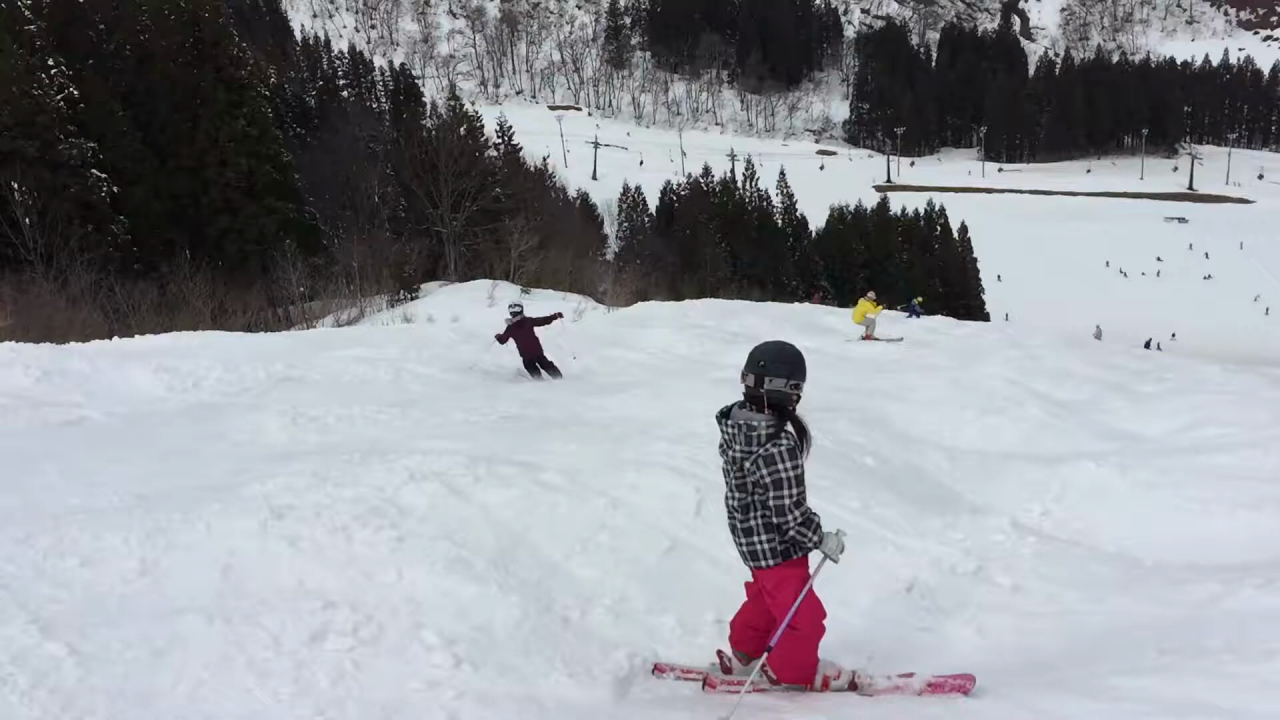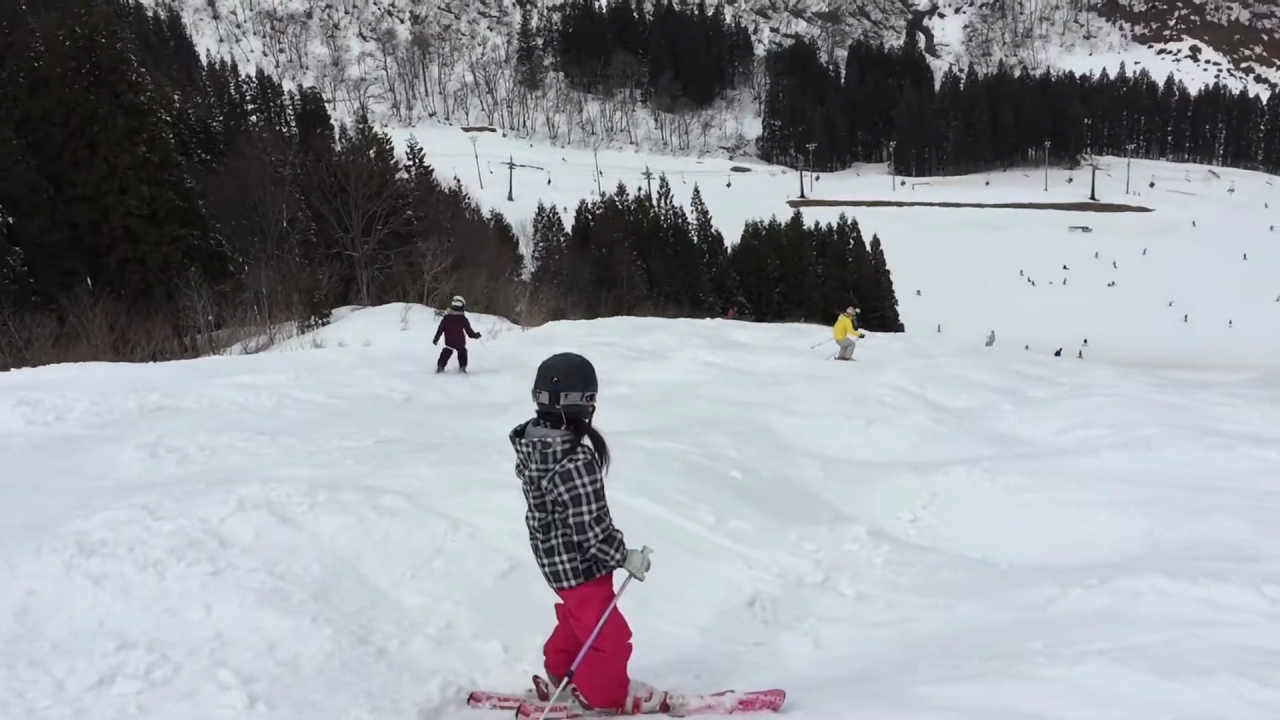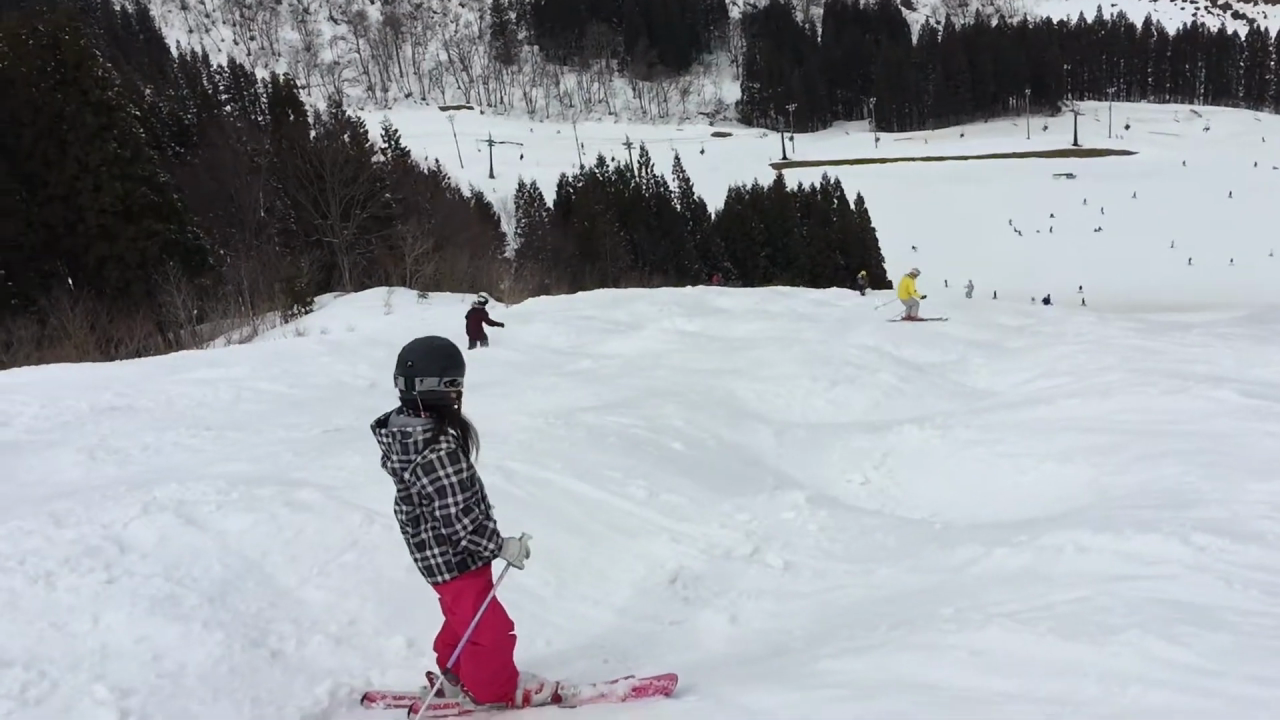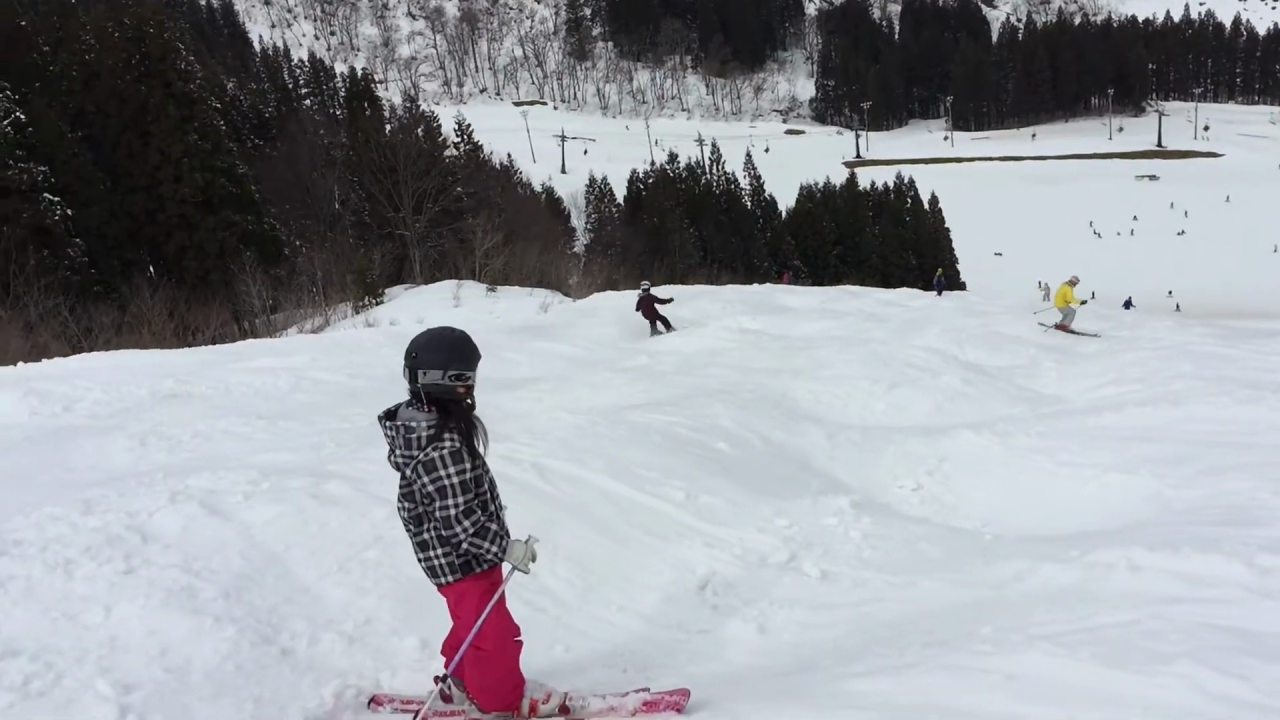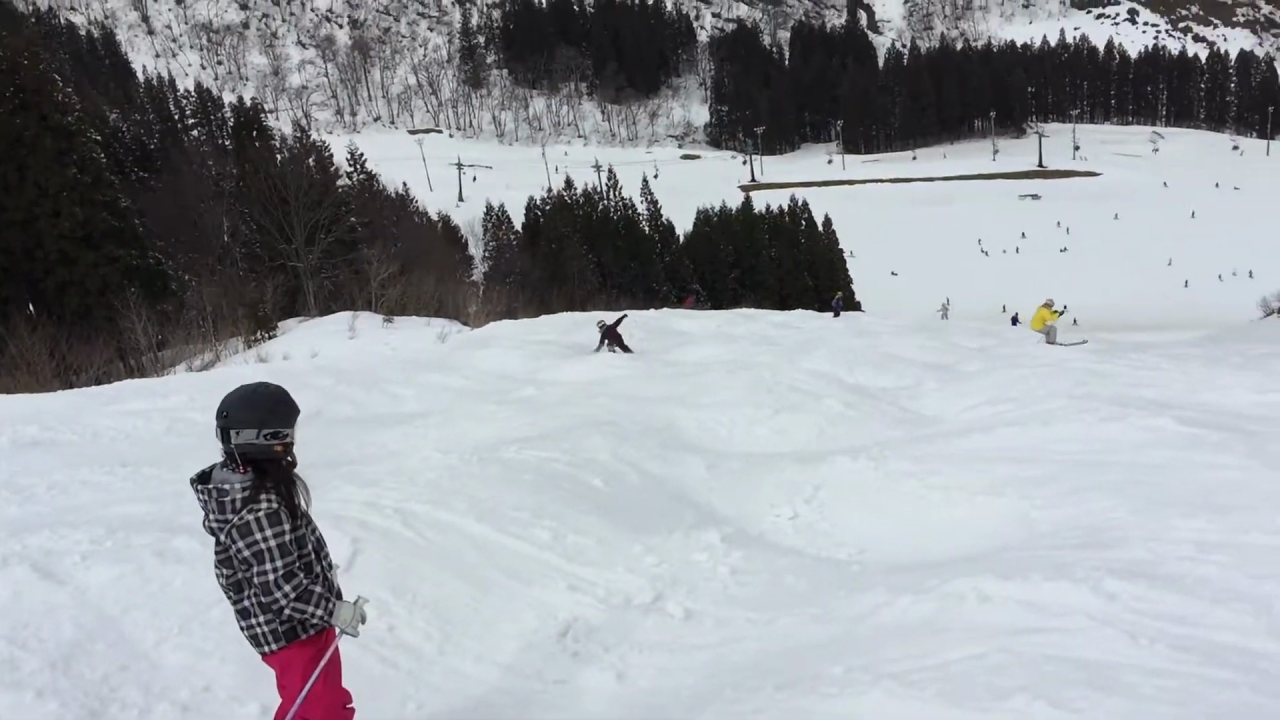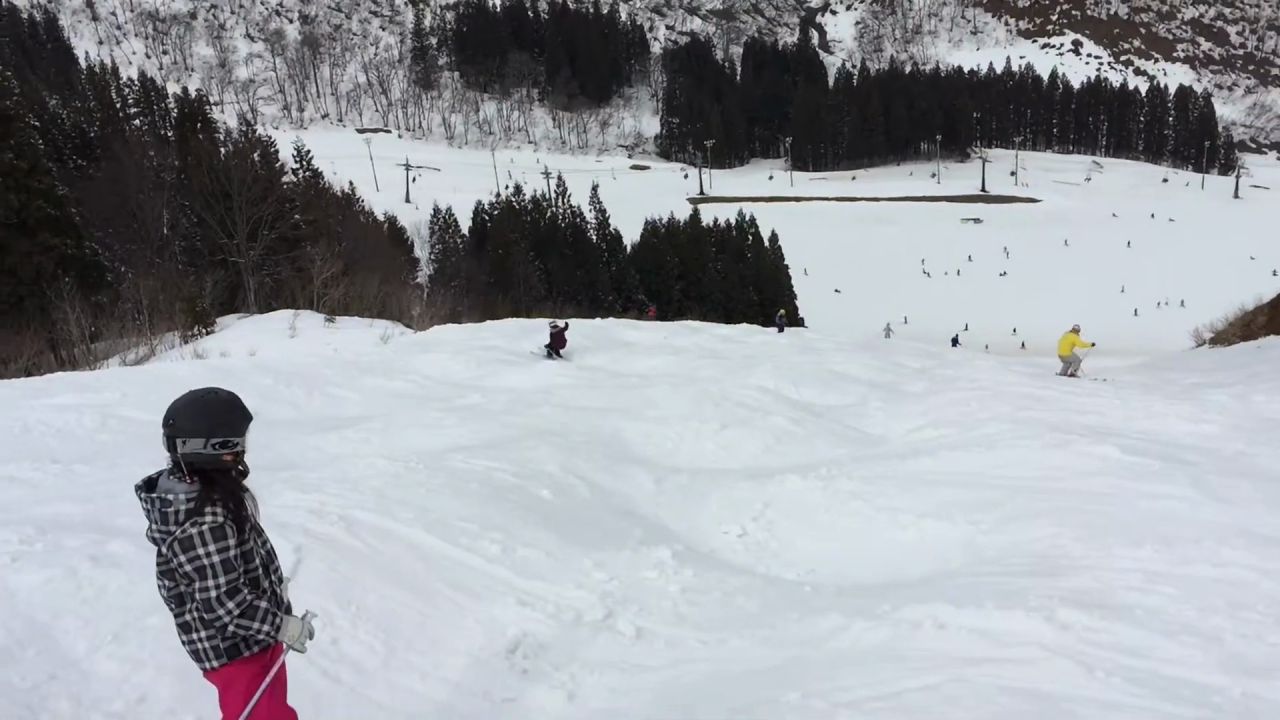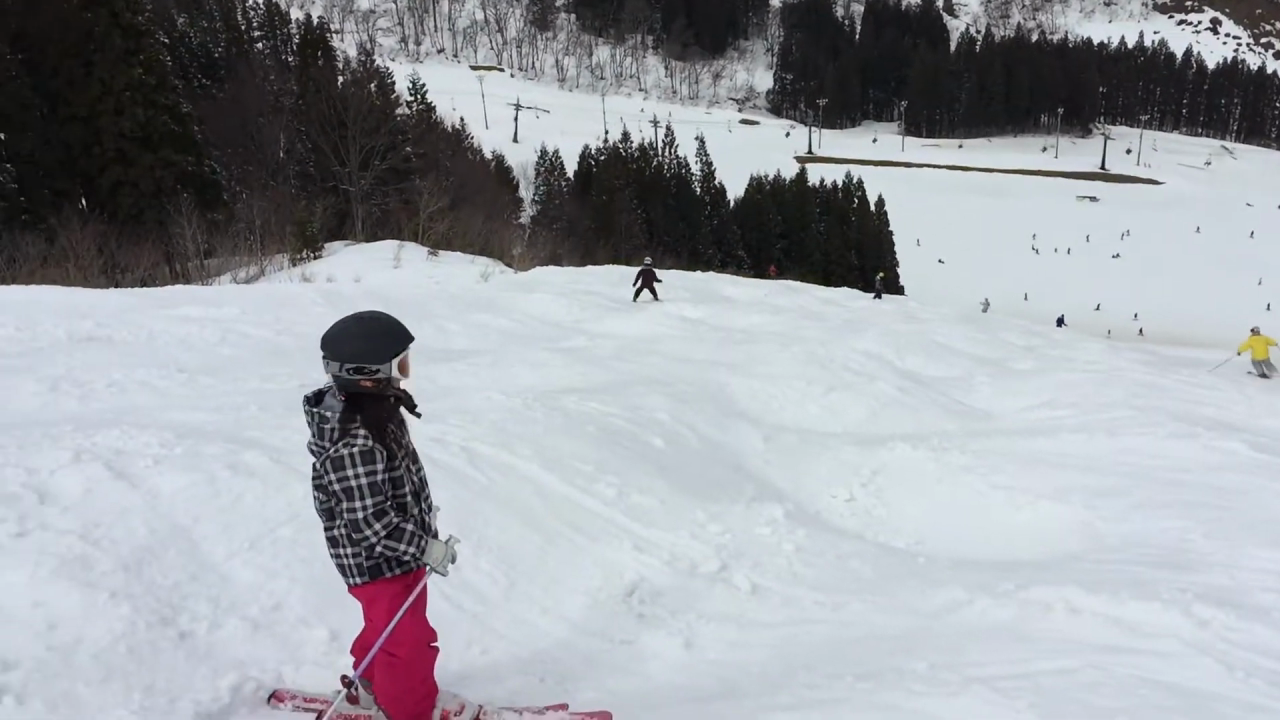
dt=0.7s
person 1, frame 1
left shoulder: (736, 422)
right shoulder: (778, 447)
right elbow: (788, 512)
right wrist: (822, 539)
left hip: (752, 539)
right hip: (777, 545)
left knee: (765, 597)
right knee: (803, 613)
left ankle: (744, 655)
right ankle: (793, 670)
person 1, frame 2
left shoulder: (532, 439)
right shoulder: (575, 462)
right elbow: (589, 529)
right wrist: (625, 556)
left hip: (555, 560)
right hip: (580, 565)
left knee: (577, 620)
right knee: (607, 633)
left ankle: (560, 677)
right ankle: (605, 694)
person 1, frame 3
left shoulder: (402, 429)
right shoulder: (439, 451)
right elbow: (459, 520)
right wrist: (501, 545)
left hip: (437, 555)
right hip: (456, 558)
left knee: (463, 618)
right knee: (488, 626)
left ankle: (456, 677)
right ankle: (496, 689)
person 1, frame 4
left shoulder: (420, 424)
right shoulder: (444, 449)
right elbow: (460, 521)
right wrist: (506, 548)
left hip: (453, 556)
right hip: (464, 561)
left knee: (473, 624)
right knee: (492, 632)
left ankle: (463, 683)
person 1, frame 5
left shoulder: (245, 483)
right shoulder: (260, 510)
right elbow: (280, 588)
right wrist: (335, 611)
left hip: (296, 622)
right hip: (292, 630)
person 1, frame 6
left shoulder: (196, 489)
right shoulder: (205, 522)
right elbow: (223, 603)
right wrist: (282, 625)
left hip: (248, 636)
right hip: (234, 645)
person 1, frame 7
left shoulder: (370, 410)
right shoulder: (356, 443)
right elbow: (369, 522)
left wrist: (422, 520)
right wrist: (426, 547)
left hip: (396, 550)
right hip: (378, 559)
left knee: (387, 626)
right knee: (406, 637)
left ankle: (373, 686)
